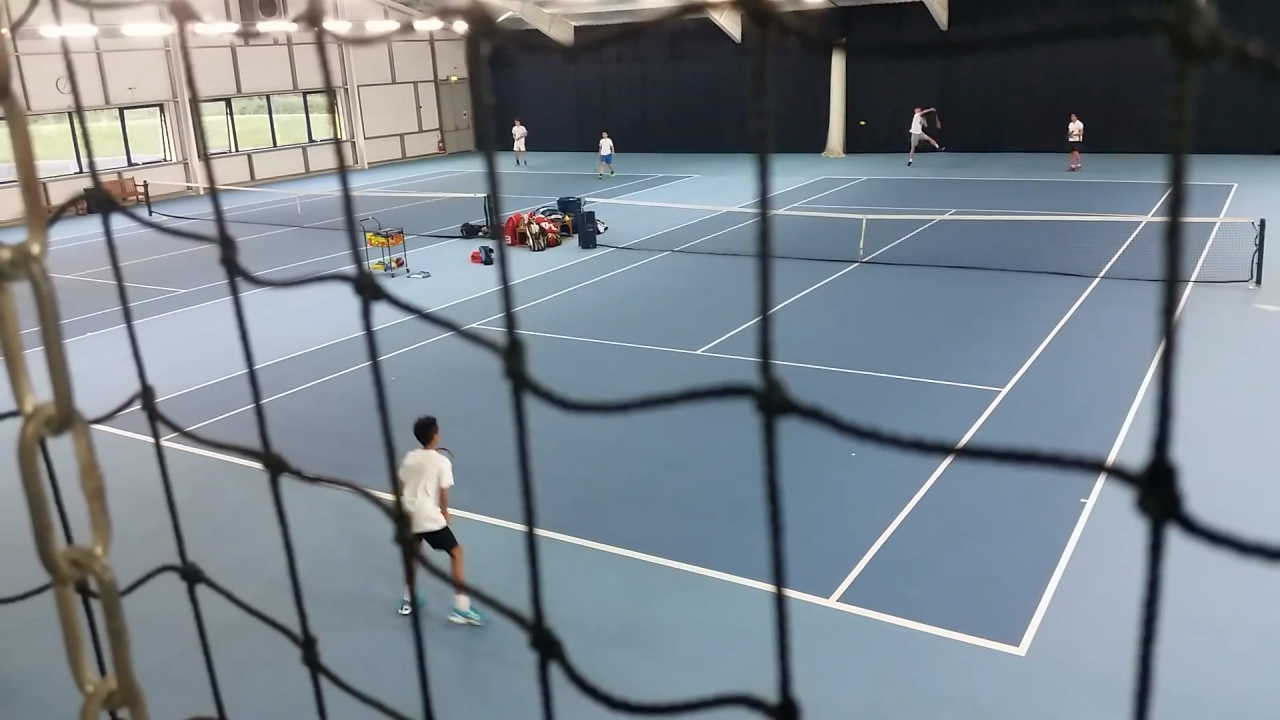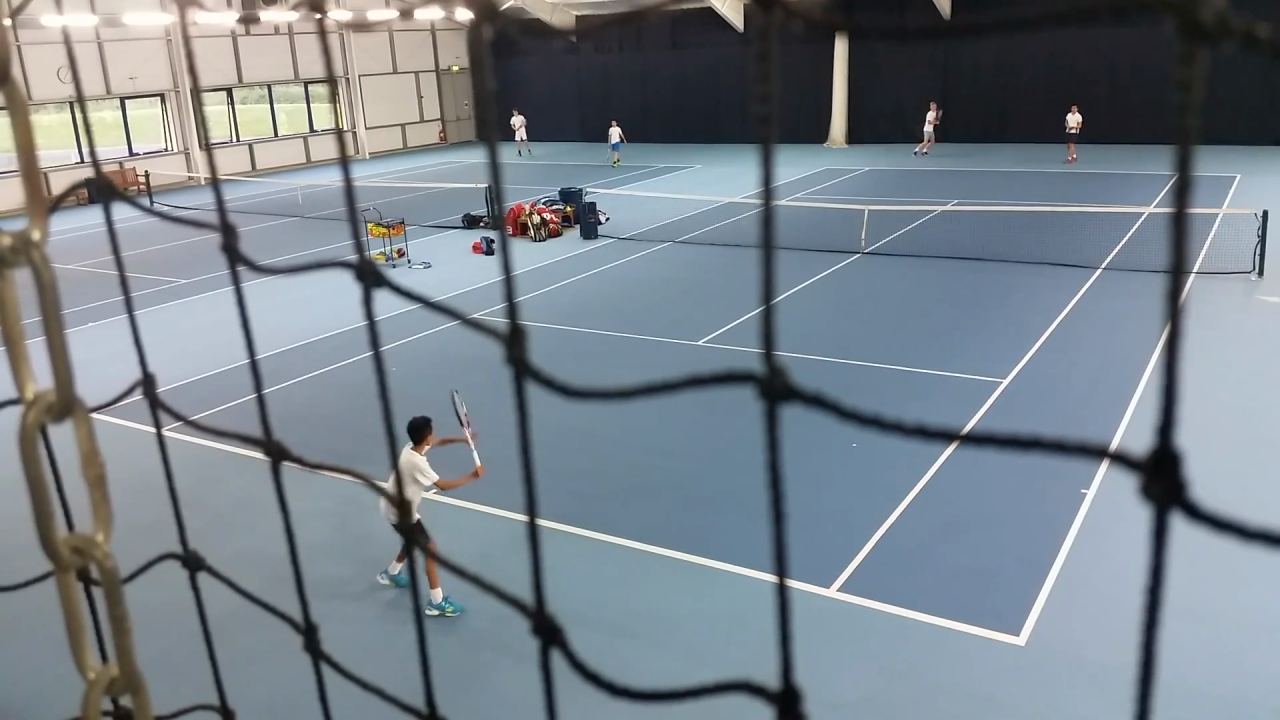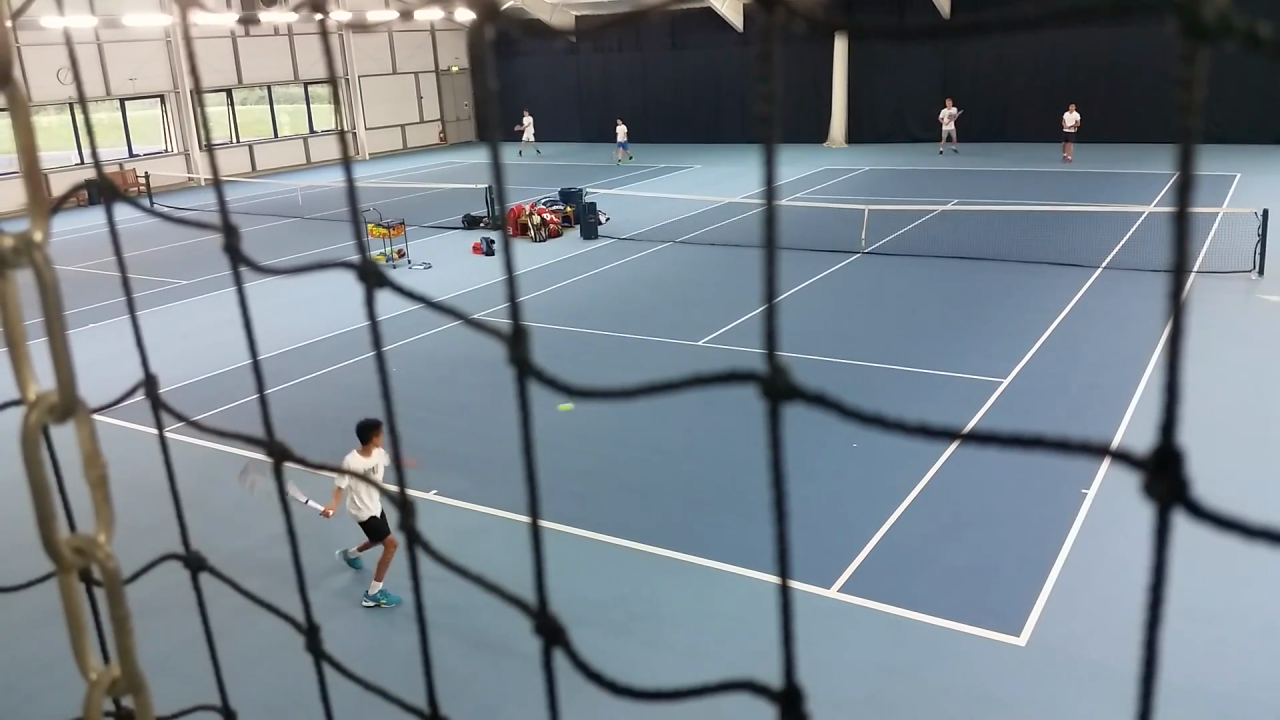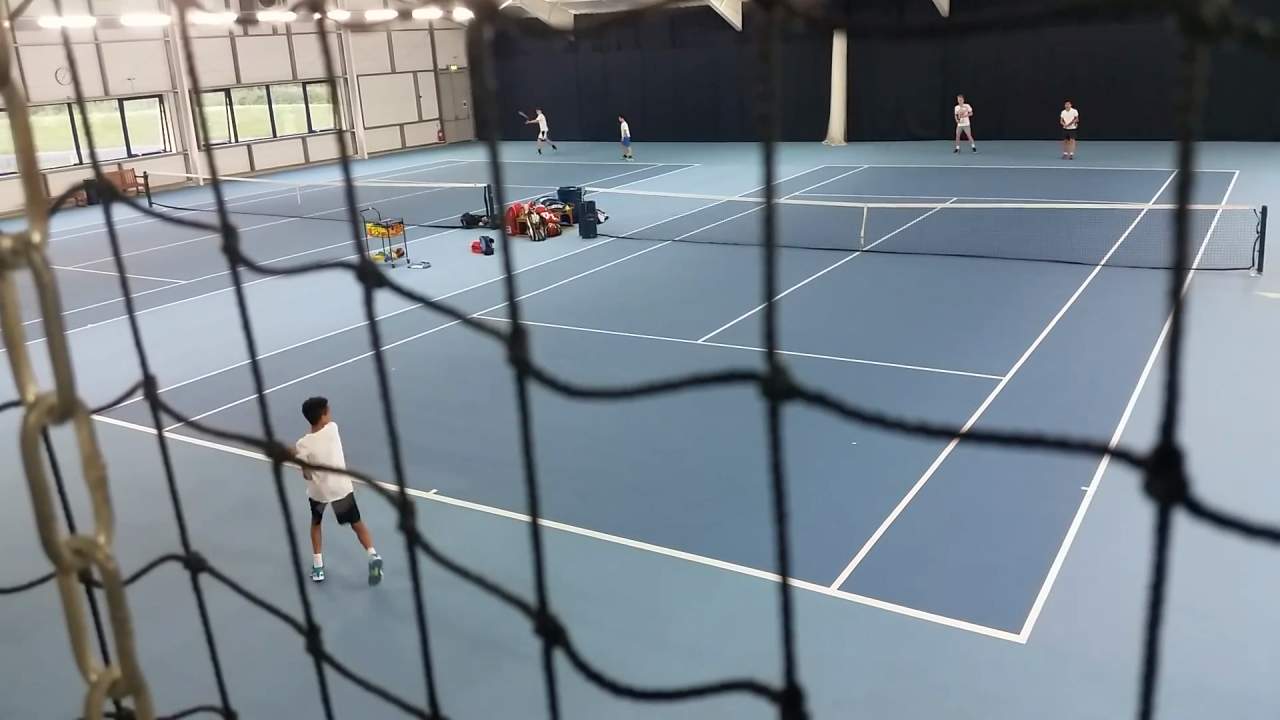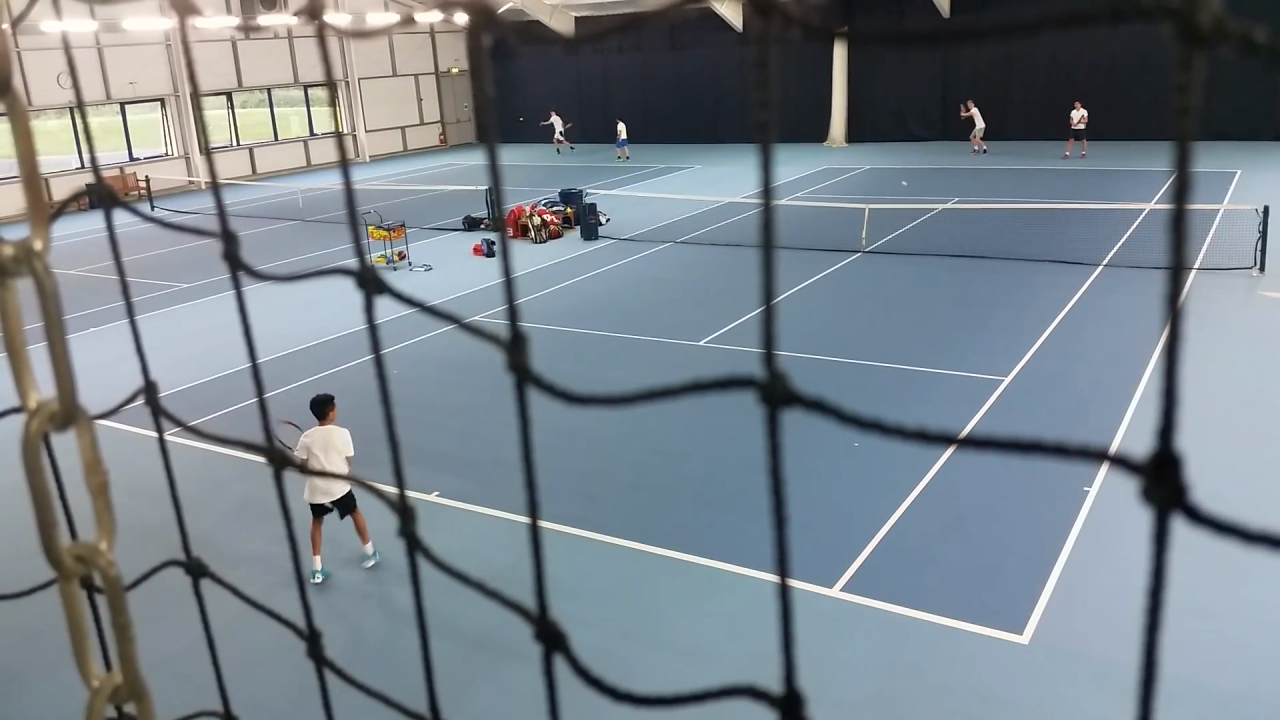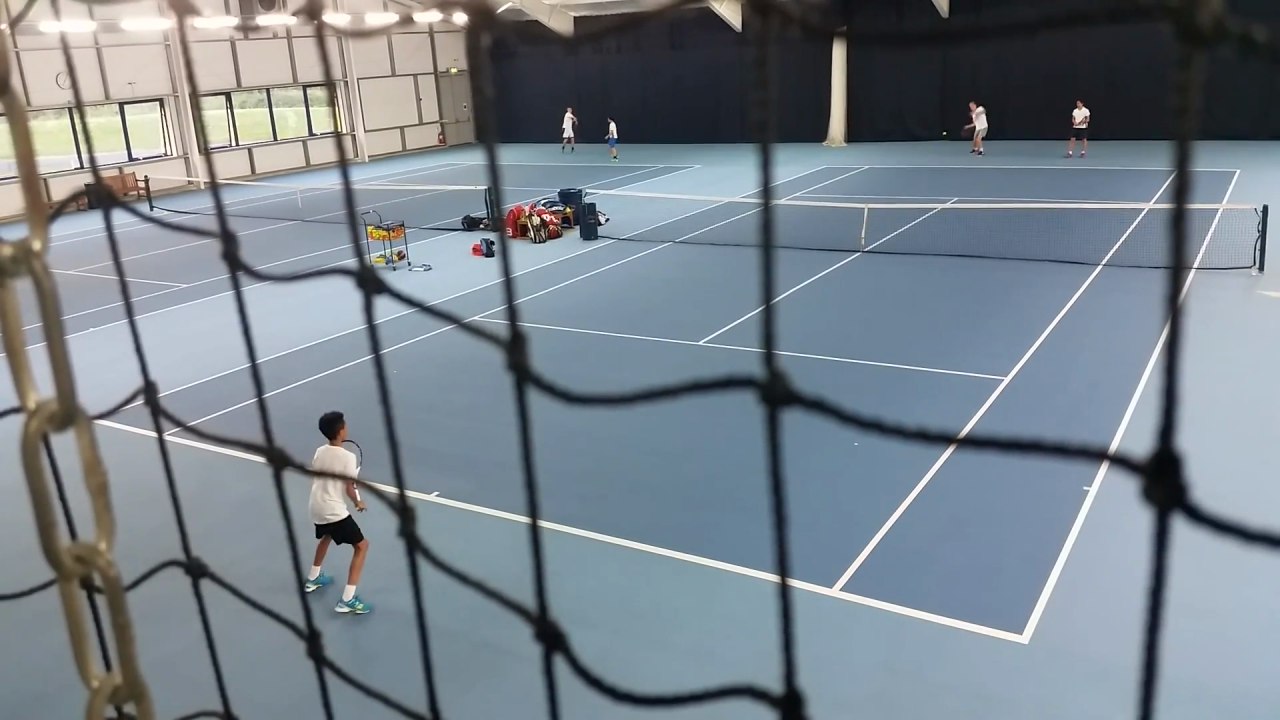
dt=0.5s
person 1, frame 1
left shoulder: (410, 458)
right shoulder: (442, 462)
left elbow: (403, 487)
right elbow: (443, 495)
right wrist: (444, 514)
left hip: (409, 517)
right hip: (429, 518)
right knee: (457, 554)
left ankle: (408, 600)
right ankle: (461, 608)
person 1, frame 2
left shoulder: (411, 449)
right shoulder: (418, 464)
left elbow: (437, 442)
right elbow: (442, 486)
left wrist: (462, 439)
right wrist: (472, 476)
left hip: (391, 505)
right hip: (399, 511)
left knee: (415, 537)
right knee: (430, 548)
left ankle: (392, 573)
right ankle: (437, 602)
person 1, frame 3
left shoulder: (378, 453)
right shoulder: (351, 462)
left elbow: (387, 461)
right elbow: (340, 487)
left wrist: (404, 462)
right wrist: (332, 506)
left hip: (374, 506)
right hip: (365, 511)
left knee: (378, 539)
right knee: (391, 544)
left ankle: (349, 554)
right ankle: (373, 593)
person 1, frame 4
left shoulder: (302, 445)
right shoulder: (332, 428)
left elbow: (307, 475)
left hip: (318, 492)
right hip: (342, 487)
left knee: (315, 524)
right knee: (357, 525)
left ankle: (318, 567)
right ankle: (372, 555)
person 1, frame 5
left shoulder: (306, 437)
right shoulder: (343, 434)
left elbow: (303, 467)
right elbow: (348, 463)
left hip: (316, 489)
right hip: (338, 487)
left knee: (317, 521)
right knee: (355, 513)
left ankle: (317, 569)
right ankle: (369, 553)
person 1, frame 6
left shoulder: (319, 452)
right shoulder: (348, 457)
right elbow: (349, 489)
right wrist: (358, 502)
left hip: (316, 508)
right hip: (335, 511)
left knee: (327, 535)
right knee: (361, 546)
left ankle: (313, 578)
right ankle: (348, 599)
